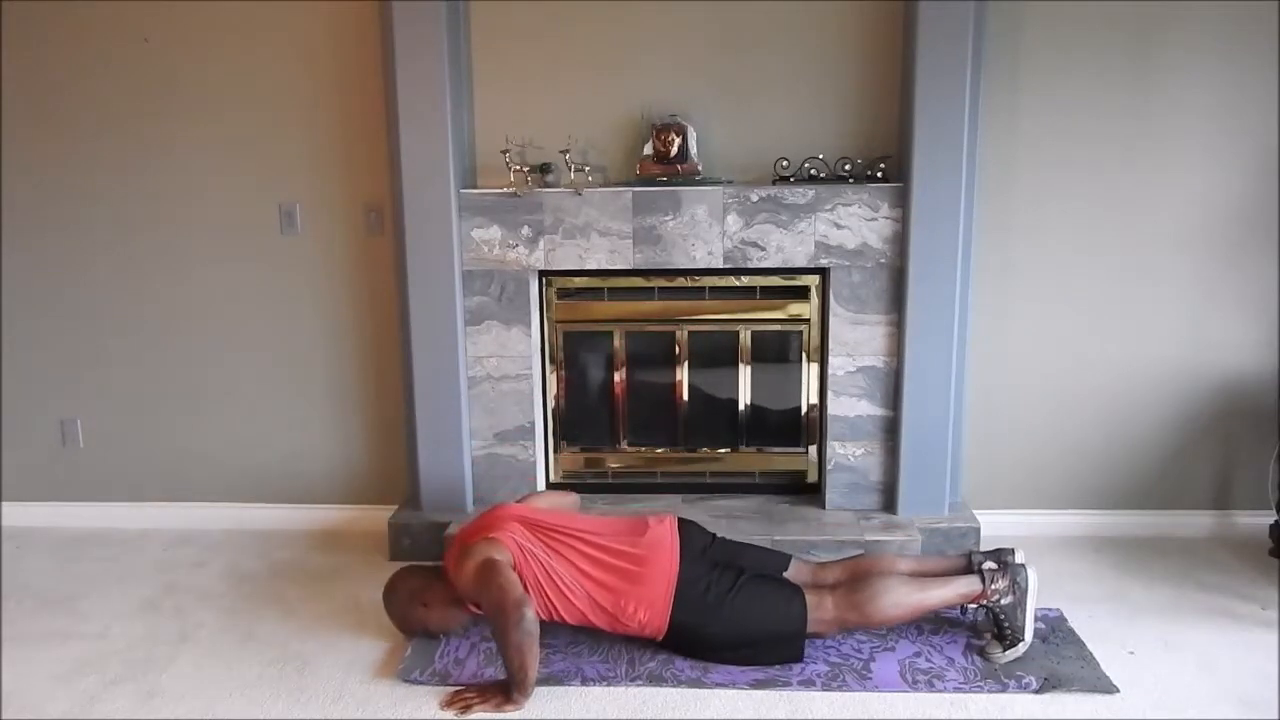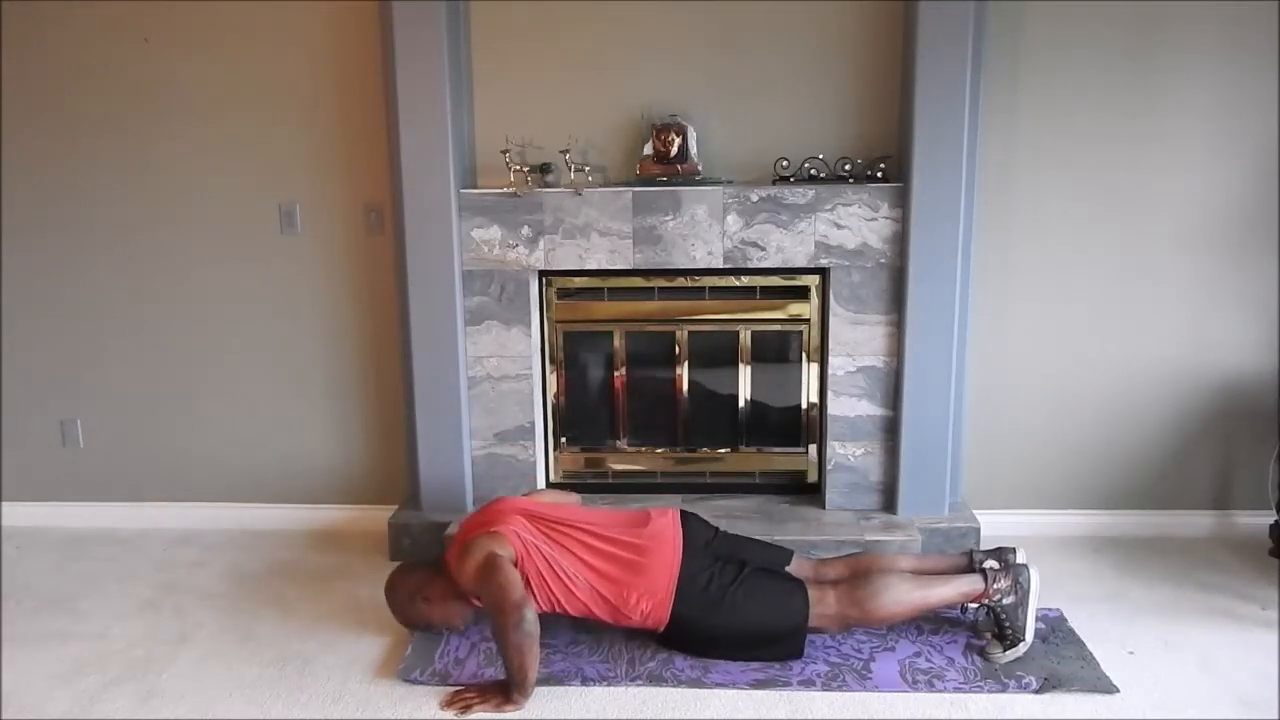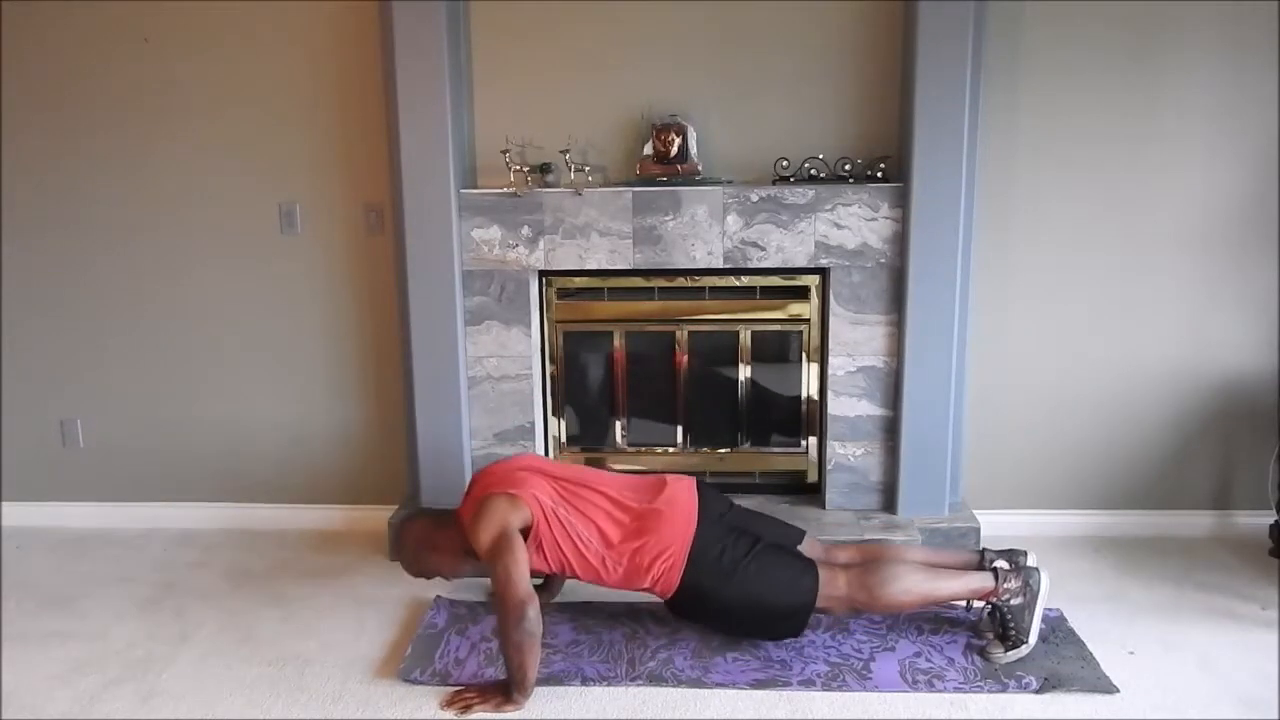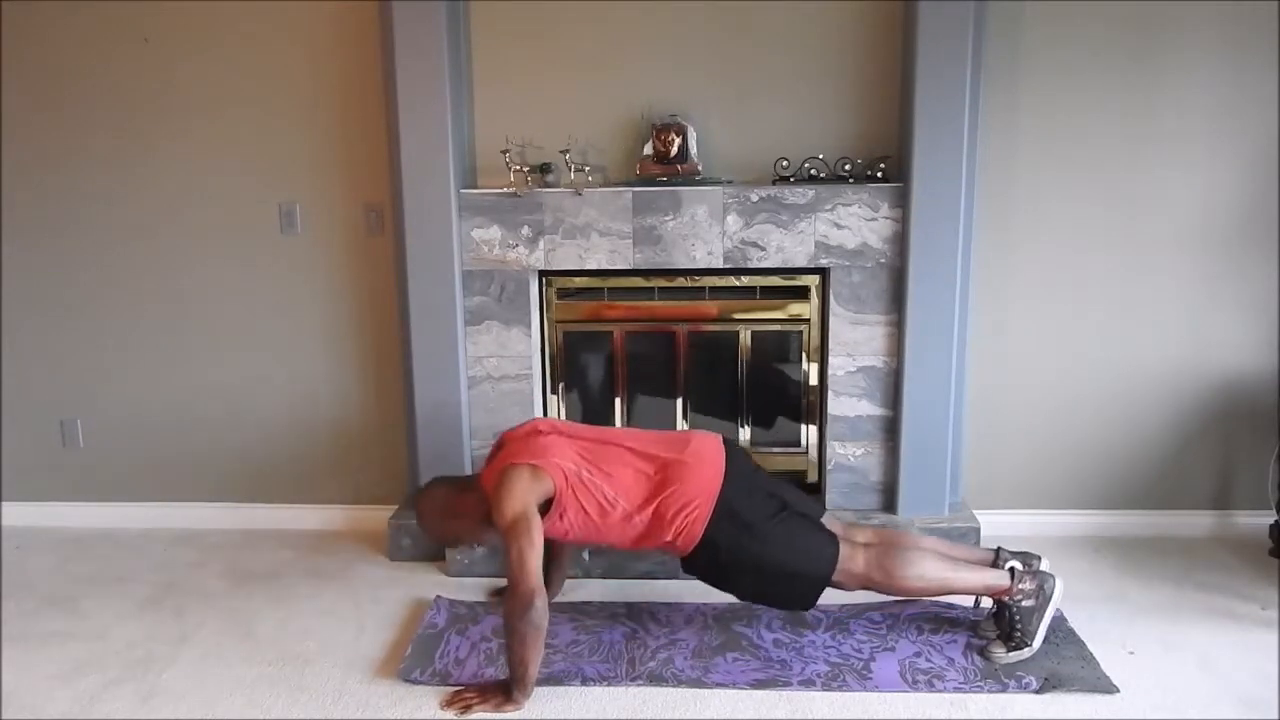
dt=0.3s
person 1, frame 1
left shoulder: (468, 567)
right shoulder: (492, 527)
left elbow: (516, 610)
right elbow: (566, 498)
left hip: (676, 602)
right hip: (669, 543)
left knee: (831, 613)
right knee: (820, 576)
left ankle: (993, 585)
right ankle: (982, 565)
person 1, frame 2
left shoulder: (472, 558)
right shoulder: (491, 523)
left elbow: (516, 611)
right elbow: (569, 498)
left hip: (676, 593)
right hip: (671, 537)
left knee: (834, 606)
right knee: (824, 573)
left ankle: (996, 587)
right ankle: (984, 564)
person 1, frame 3
left shoulder: (486, 521)
right shoulder: (500, 483)
left elbow: (518, 609)
right wrist: (547, 589)
left hip: (684, 558)
right hip: (687, 507)
left knee: (841, 592)
right knee: (834, 557)
left ankle: (1007, 587)
right ankle: (994, 563)
person 1, frame 4
left shoulder: (509, 492)
right shoulder: (518, 446)
left elbow: (525, 601)
right wrist: (547, 584)
left hip: (700, 511)
right hip: (707, 464)
left knee: (855, 565)
right knee: (849, 537)
left ankle: (1018, 586)
right ankle: (1006, 563)
